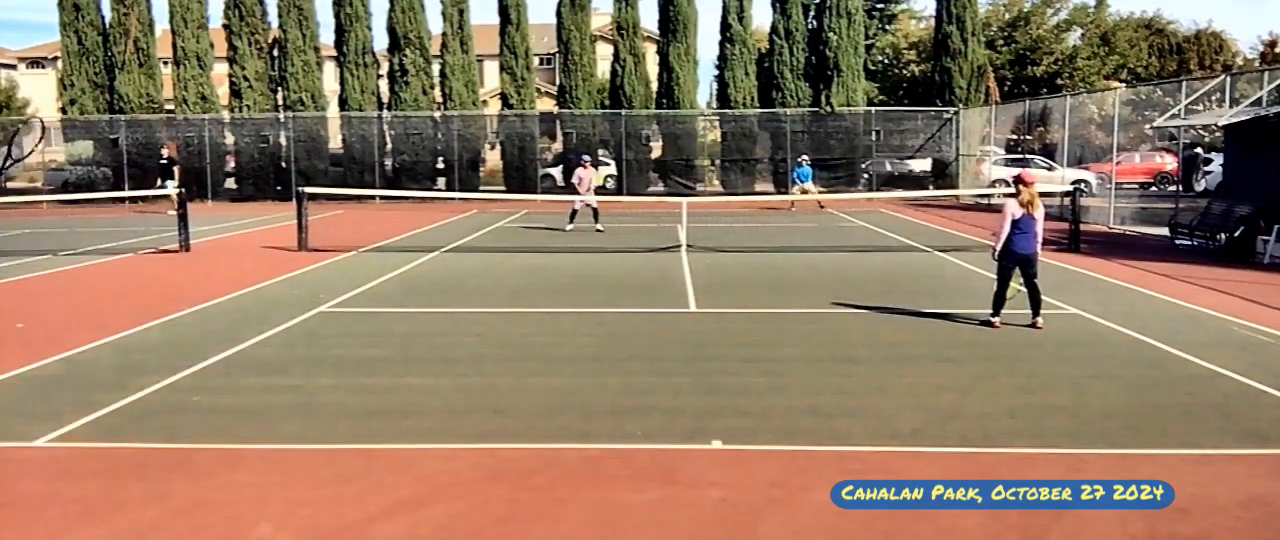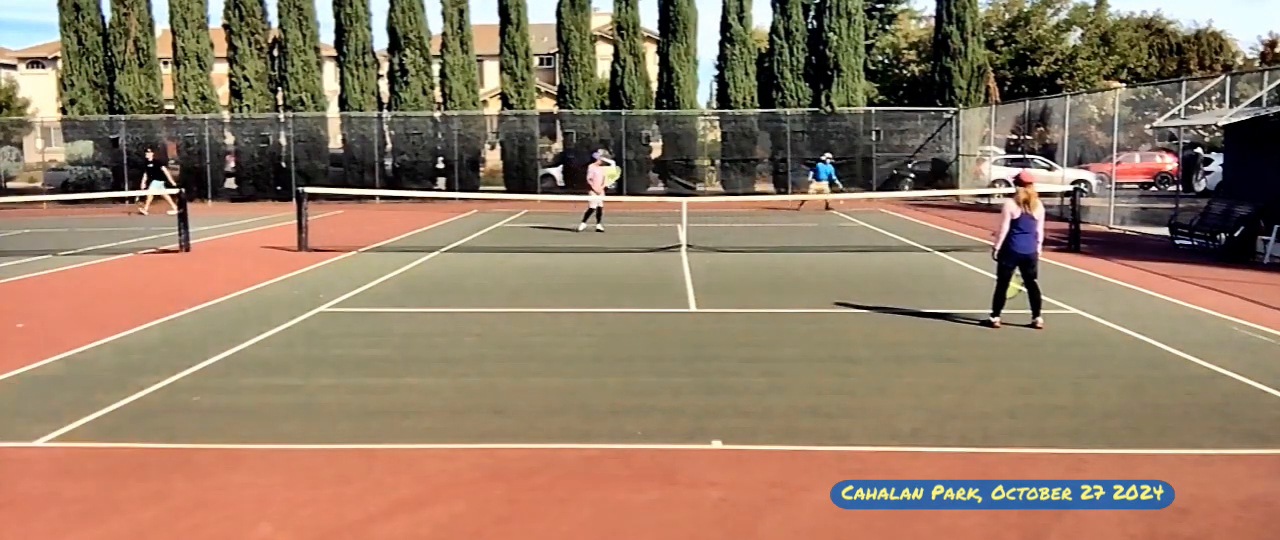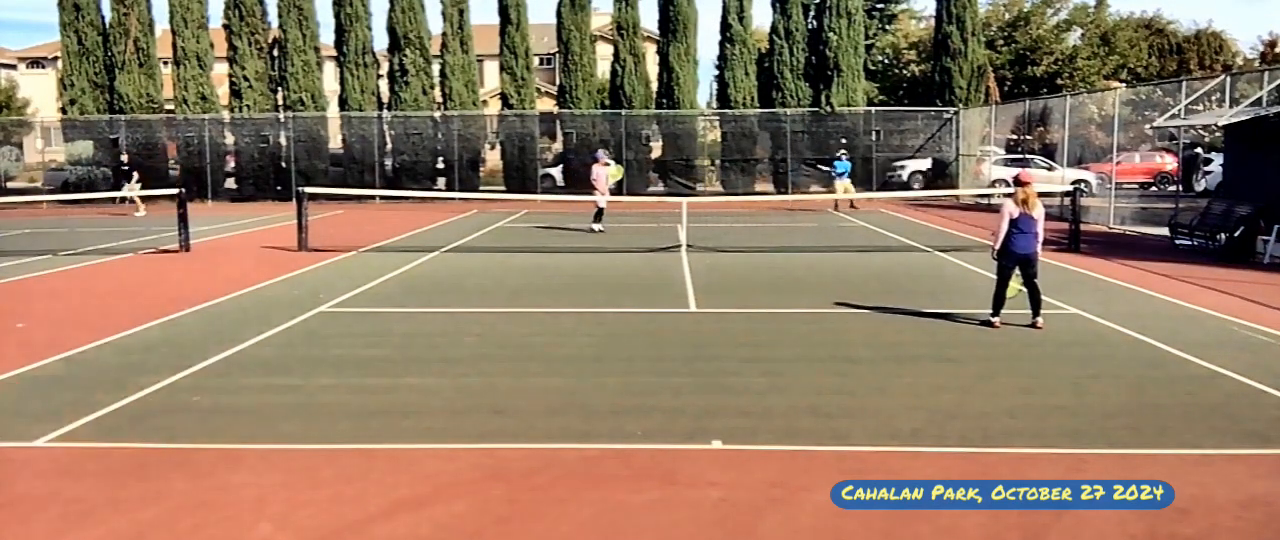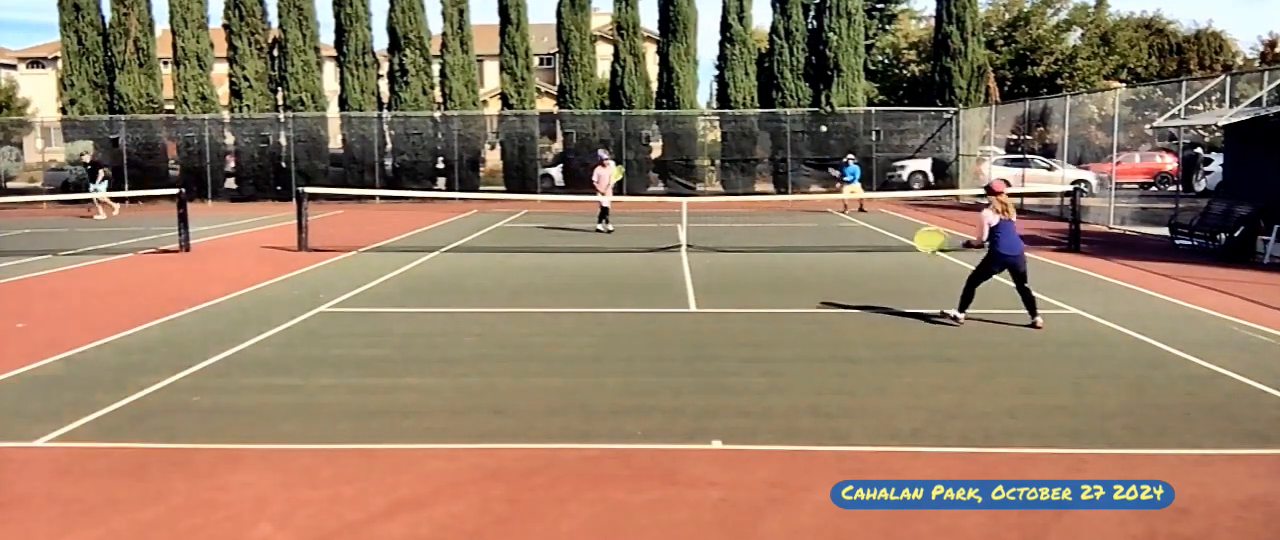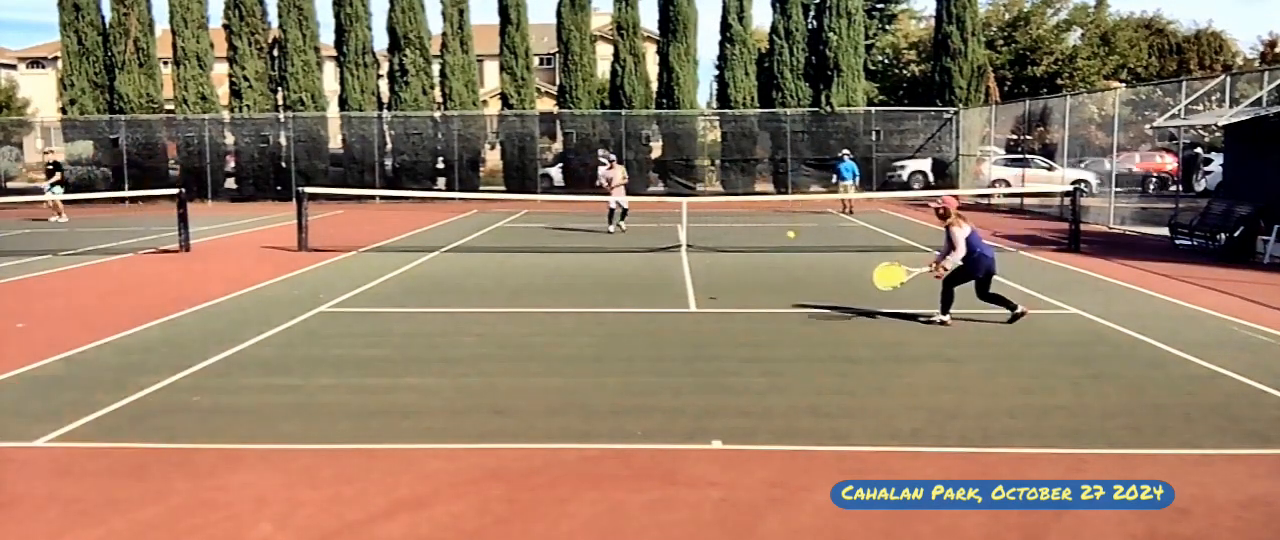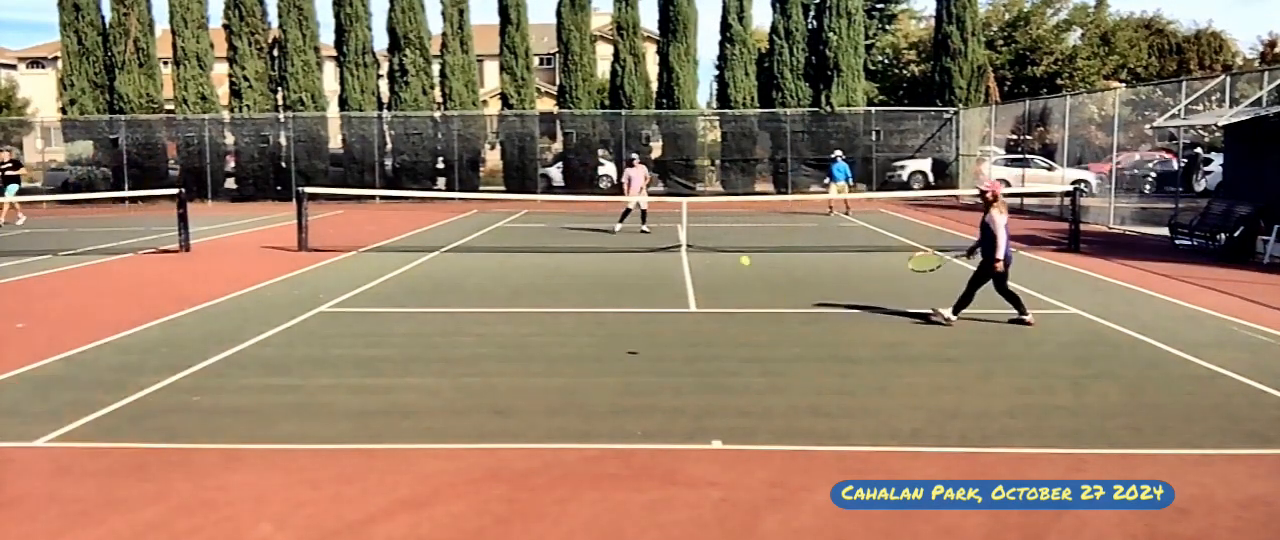
dt=0.4s
person 1, frame 1
left shoulder: (1011, 204)
right shoulder: (1038, 205)
left elbow: (1004, 229)
right elbow: (1039, 230)
left wrist: (996, 248)
right wrist: (1038, 248)
left hip: (1011, 250)
right hip: (1030, 251)
left knee: (1002, 284)
right knee: (1032, 284)
left ankle: (995, 318)
right ankle: (1037, 318)
person 1, frame 2
left shoulder: (1010, 204)
right shoulder: (1038, 205)
left elbow: (1003, 229)
right elbow: (1039, 231)
left wrist: (996, 247)
right wrist: (1038, 249)
left hip: (1011, 250)
right hip: (1030, 251)
left knee: (1002, 284)
right knee: (1032, 284)
left ankle: (995, 318)
right ankle: (1037, 318)
person 1, frame 3
left shoulder: (1009, 204)
right shoulder: (1038, 205)
left elbow: (1002, 229)
right elbow: (1040, 232)
left wrist: (995, 248)
right wrist: (1037, 249)
left hip: (1011, 251)
right hip: (1030, 251)
left knee: (1002, 285)
right knee: (1032, 284)
left ankle: (995, 318)
right ankle: (1037, 318)
person 1, frame 4
left shoulder: (988, 212)
right shoulder: (1010, 209)
left elbow: (983, 238)
left wrist: (970, 243)
right wrist: (975, 241)
left hip: (1000, 255)
right hip: (1018, 253)
left knee: (972, 282)
right knee: (1022, 286)
left ankle: (959, 314)
right ankle: (1036, 319)
person 1, frame 5
left shoulder: (955, 227)
right shoulder: (950, 225)
left elbow: (960, 251)
right elbow: (948, 247)
left wrist: (945, 268)
right wrist: (937, 262)
left hip: (980, 260)
right hip: (986, 259)
left knee: (948, 282)
right knee: (983, 294)
left ankle: (944, 316)
right ankle: (1017, 309)
person 1, frame 6
left shoulder: (994, 212)
right shoulder: (993, 210)
left elbow: (1001, 237)
left wrist: (998, 259)
right wrist: (975, 247)
left hip: (995, 258)
right hip: (996, 257)
left knee: (973, 285)
right knee: (1002, 288)
left ankle: (952, 314)
right ankle: (1025, 315)
